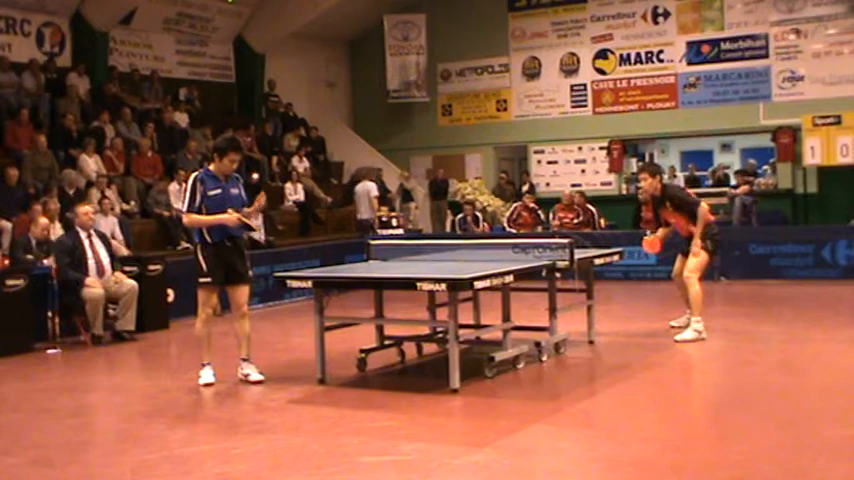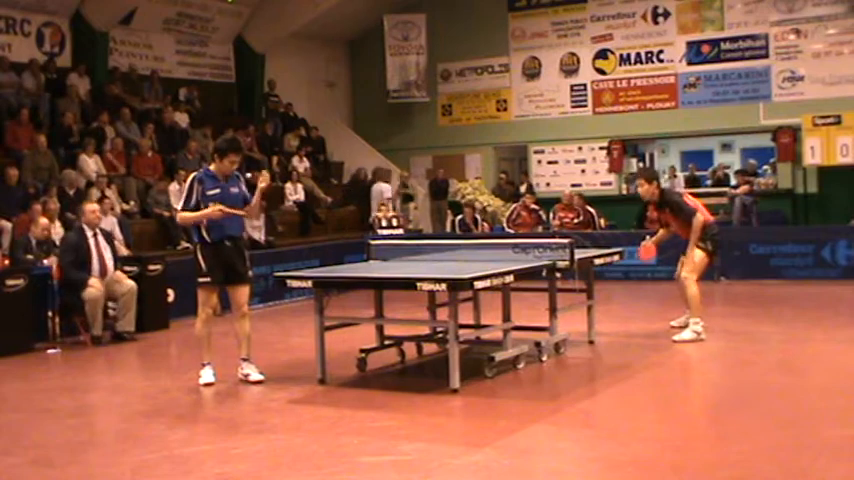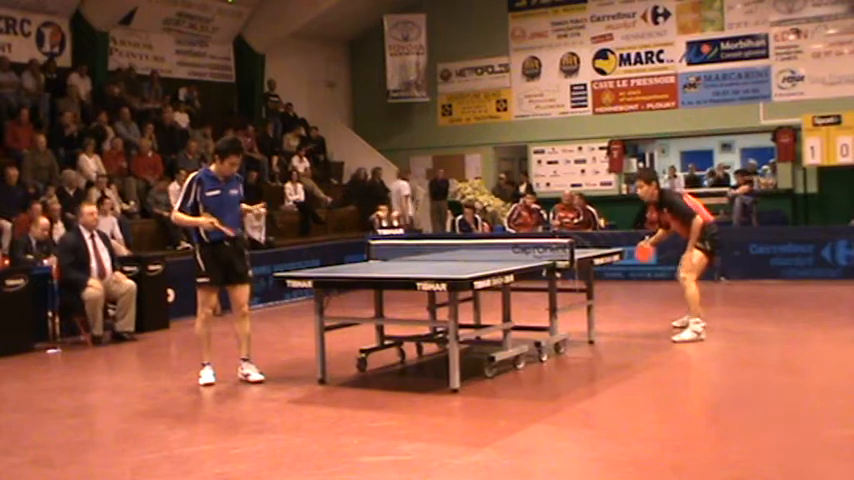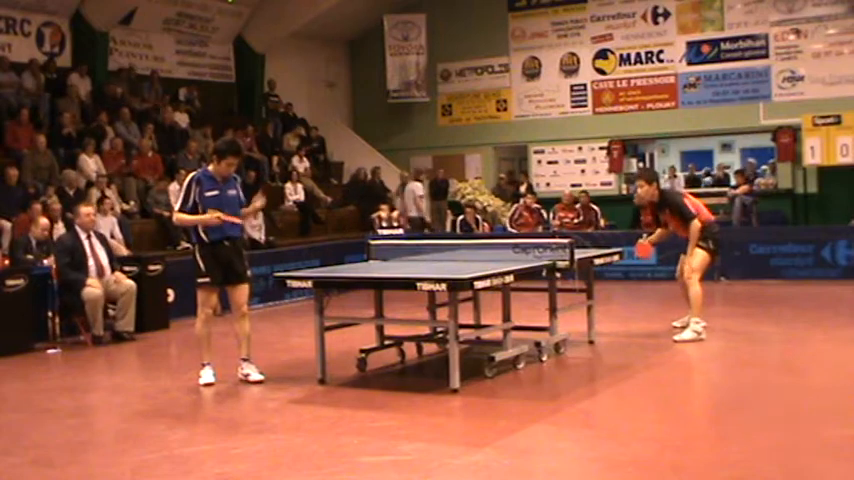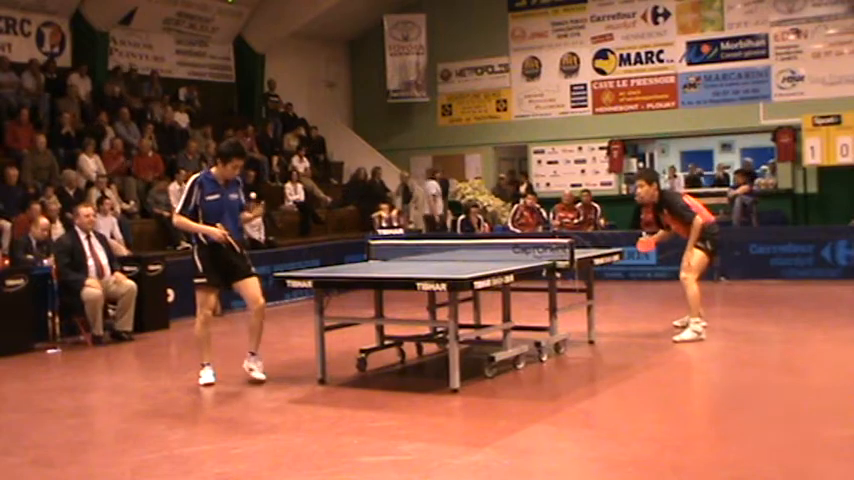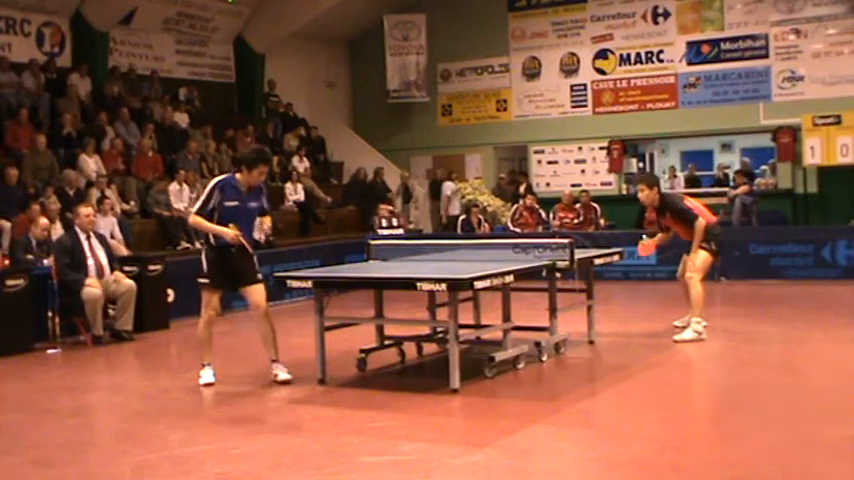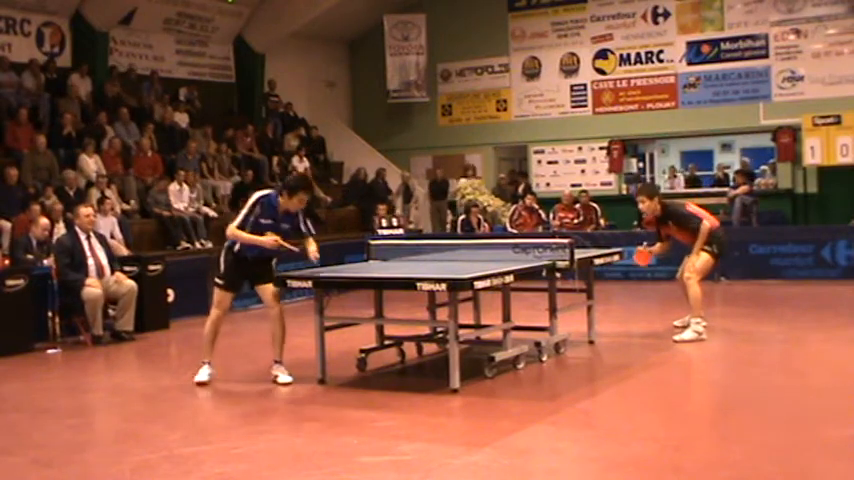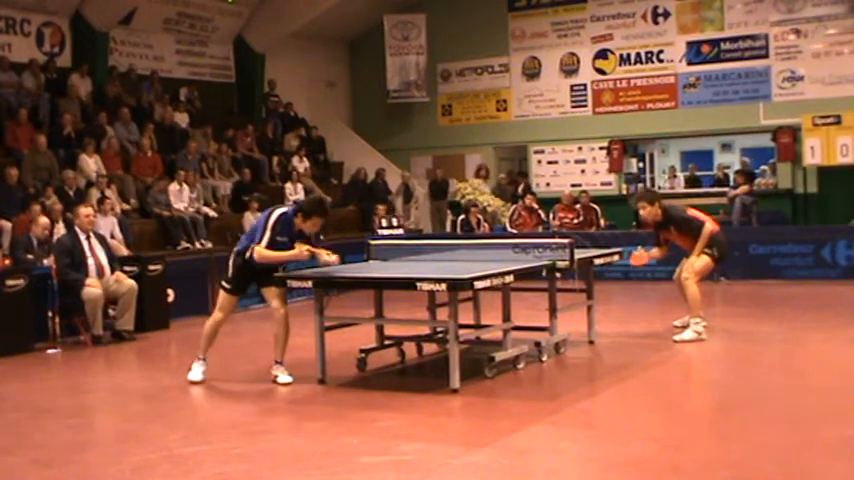
dt=0.3s
person 1, frame 1
left shoulder: (236, 180)
right shoulder: (199, 180)
right elbow: (188, 219)
left wrist: (255, 208)
right wrist: (221, 218)
left hip: (236, 247)
right hip: (211, 250)
left knee: (242, 309)
right knee: (206, 311)
left ankle: (245, 363)
right ankle: (206, 366)
person 1, frame 2
left shoulder: (237, 180)
right shoulder: (198, 180)
left elbow: (253, 214)
right elbow: (181, 217)
left wrist: (260, 190)
right wrist: (205, 213)
left hip: (236, 248)
right hip: (210, 249)
left knee: (242, 309)
right knee: (206, 311)
left ankle: (245, 364)
right ankle: (206, 366)
person 1, frame 3
left shoulder: (236, 180)
right shoulder: (197, 180)
right elbow: (176, 216)
left wrist: (250, 210)
right wrist: (199, 221)
left hip: (236, 248)
right hip: (210, 250)
left knee: (242, 309)
right knee: (206, 311)
left ankle: (244, 363)
right ankle: (206, 366)
person 1, frame 4
left shoulder: (234, 181)
right shoulder: (196, 181)
right elbow: (178, 217)
left wrist: (253, 209)
right wrist: (205, 218)
left hip: (234, 248)
right hip: (209, 250)
left knee: (242, 310)
right knee: (206, 311)
left ankle: (245, 363)
right ankle: (206, 366)
person 1, frame 5
left shoulder: (237, 184)
right shoulder: (198, 183)
right elbow: (178, 219)
left wrist: (252, 216)
right wrist: (207, 230)
left hip: (235, 250)
right hip: (208, 252)
left knee: (257, 303)
right knee: (205, 312)
left ankle: (252, 358)
right ankle: (206, 367)
person 1, frame 6
left shoulder: (260, 190)
right shoulder: (220, 185)
left elbow: (264, 215)
right elbow: (194, 218)
left wrist: (266, 223)
right wrist: (221, 231)
left hip: (243, 254)
right hip: (217, 253)
left knee: (262, 308)
right knee: (209, 313)
left ankle: (275, 364)
right ankle: (206, 367)
person 1, frame 7
left shoulder: (296, 212)
right shoulder: (259, 200)
left elbow: (307, 237)
right elbow: (231, 232)
left wrist: (311, 249)
right wrist: (261, 240)
left hip: (263, 261)
right hip: (237, 257)
left knee: (276, 308)
right knee: (218, 312)
left ankle: (277, 366)
right ankle: (206, 365)
person 1, frame 8
left shoulder: (311, 224)
right shoulder: (276, 217)
left elbow: (317, 251)
right elbow: (259, 255)
left wrist: (326, 258)
right wrist: (293, 254)
left hip: (270, 267)
right hip: (245, 260)
left knee: (281, 311)
right knee: (220, 315)
left ankle: (278, 366)
right ankle: (200, 361)
person 2, frame 1
left shoulder: (673, 192)
right shoulder: (656, 201)
left elbow: (703, 208)
right elbow: (666, 226)
left wrist: (697, 238)
right wrist: (655, 238)
left hip: (705, 235)
right hip: (691, 237)
left knee: (690, 276)
right knee: (677, 275)
left ankle: (697, 327)
right ankle: (691, 315)
person 2, frame 2
left shoulder: (671, 198)
right shoulder: (657, 202)
left elbow: (698, 219)
right elbow: (667, 228)
left wrist: (690, 248)
right wrist: (652, 241)
left hip: (706, 235)
right hip: (696, 237)
left knee: (687, 277)
right knee: (680, 276)
left ankle: (696, 328)
right ankle: (692, 316)
person 2, frame 3
left shoulder: (670, 198)
right shoulder: (657, 203)
left elbow: (697, 220)
right elbow: (666, 228)
left wrist: (689, 251)
right wrist: (650, 242)
left hip: (706, 235)
right hip: (695, 237)
left knee: (686, 277)
right knee: (681, 276)
left ankle: (696, 328)
right ankle: (695, 316)
person 2, frame 4
left shoulder: (672, 199)
right shoulder: (655, 205)
left elbow: (695, 224)
right elbow: (665, 228)
left wrist: (689, 255)
right wrist: (649, 240)
left hip: (707, 234)
right hip: (695, 236)
left knee: (690, 276)
right knee: (681, 276)
left ankle: (696, 328)
right ankle: (695, 316)
person 2, frame 5
left shoulder: (671, 199)
right shoulder: (657, 205)
left elbow: (697, 220)
right elbow: (667, 229)
left wrist: (688, 251)
right wrist: (652, 239)
left hip: (706, 235)
right hip: (696, 236)
left knee: (687, 276)
right knee: (685, 276)
left ankle: (696, 328)
right ankle: (696, 316)
person 2, frame 6
left shoulder: (672, 202)
right shoulder: (658, 208)
left elbow: (700, 222)
right elbow: (666, 233)
left wrist: (693, 252)
right wrist: (652, 242)
left hip: (709, 236)
right hip: (697, 238)
left knee: (692, 275)
right knee: (683, 276)
left ankle: (697, 327)
right ankle: (697, 315)
person 2, frame 7
left shoulder: (675, 210)
right shoulder: (658, 218)
left elbow: (705, 225)
right elbow: (664, 244)
left wrist: (694, 254)
right wrist: (650, 251)
left hip: (712, 239)
right hip: (699, 242)
left knee: (690, 276)
right knee: (682, 277)
left ankle: (697, 328)
right ankle: (697, 316)
person 2, frame 8
left shoulder: (675, 215)
right shoulder: (658, 224)
left elbow: (707, 227)
right elbow: (662, 250)
left wrist: (694, 255)
right wrist: (646, 255)
left hip: (714, 243)
right hip: (699, 246)
left knee: (688, 276)
right knee: (679, 278)
left ankle: (697, 328)
right ankle: (696, 316)
person 3, frame 1
left shoulder: (101, 236)
right shoulder: (65, 241)
left elbow: (113, 259)
right elbow: (63, 271)
left wrist: (117, 271)
right wrist: (85, 279)
left hip: (108, 280)
right hip: (85, 284)
left knee: (131, 286)
right knee: (96, 294)
left ankle: (122, 329)
right ankle: (97, 333)
person 3, frame 2
left shoulder: (106, 235)
right shoulder: (71, 238)
left elbow: (115, 258)
right elbow: (67, 269)
left wrist: (117, 271)
right wrist: (88, 279)
left hip: (109, 280)
right hip: (85, 284)
left knee: (130, 286)
right knee: (95, 294)
left ankle: (122, 330)
right ankle: (96, 335)
person 3, frame 3
left shoulder: (102, 236)
right shoulder: (69, 239)
left elbow: (113, 260)
right elbow: (66, 270)
left wrist: (116, 272)
right wrist: (87, 280)
left hip: (108, 281)
right hip: (84, 285)
left knee: (129, 286)
right knee: (95, 294)
left ankle: (122, 330)
right ankle: (96, 334)
person 3, frame 4
left shoulder: (100, 237)
right shoulder: (65, 241)
left elbow: (112, 260)
right elbow: (64, 271)
left wrist: (116, 271)
right wrist: (86, 280)
left hip: (107, 280)
right hip: (83, 284)
left knee: (129, 285)
right knee: (95, 294)
left ankle: (122, 330)
right ankle: (97, 334)
person 3, frame 5
left shoulder: (100, 237)
right shoulder: (64, 241)
left elbow: (112, 260)
right elbow: (63, 271)
left wrist: (116, 272)
right wrist: (85, 280)
left hip: (108, 280)
right hip: (84, 284)
left knee: (130, 286)
right knee: (95, 294)
left ankle: (120, 330)
right ankle: (97, 334)
person 3, frame 6
left shoulder: (100, 237)
right shoulder: (64, 242)
left elbow: (112, 259)
right elbow: (63, 272)
left wrist: (116, 271)
right wrist: (84, 280)
left hip: (107, 280)
right hip: (83, 285)
left knee: (129, 285)
right knee: (95, 294)
left ankle: (120, 329)
right ankle: (97, 334)
person 3, frame 7
left shoulder: (100, 237)
right shoulder: (64, 241)
left elbow: (112, 260)
right elbow: (63, 272)
left wrist: (117, 272)
right wrist: (85, 280)
left hip: (108, 280)
right hip: (84, 284)
left knee: (130, 286)
right knee: (95, 294)
left ankle: (121, 329)
right ankle: (97, 334)
person 3, frame 8
left shoulder: (99, 237)
right shoulder: (64, 242)
left elbow: (112, 260)
right elbow: (63, 272)
left wrist: (116, 271)
right wrist: (85, 280)
left hip: (108, 280)
right hip: (84, 284)
left knee: (130, 285)
right knee: (95, 294)
left ankle: (121, 329)
right ankle: (97, 334)
